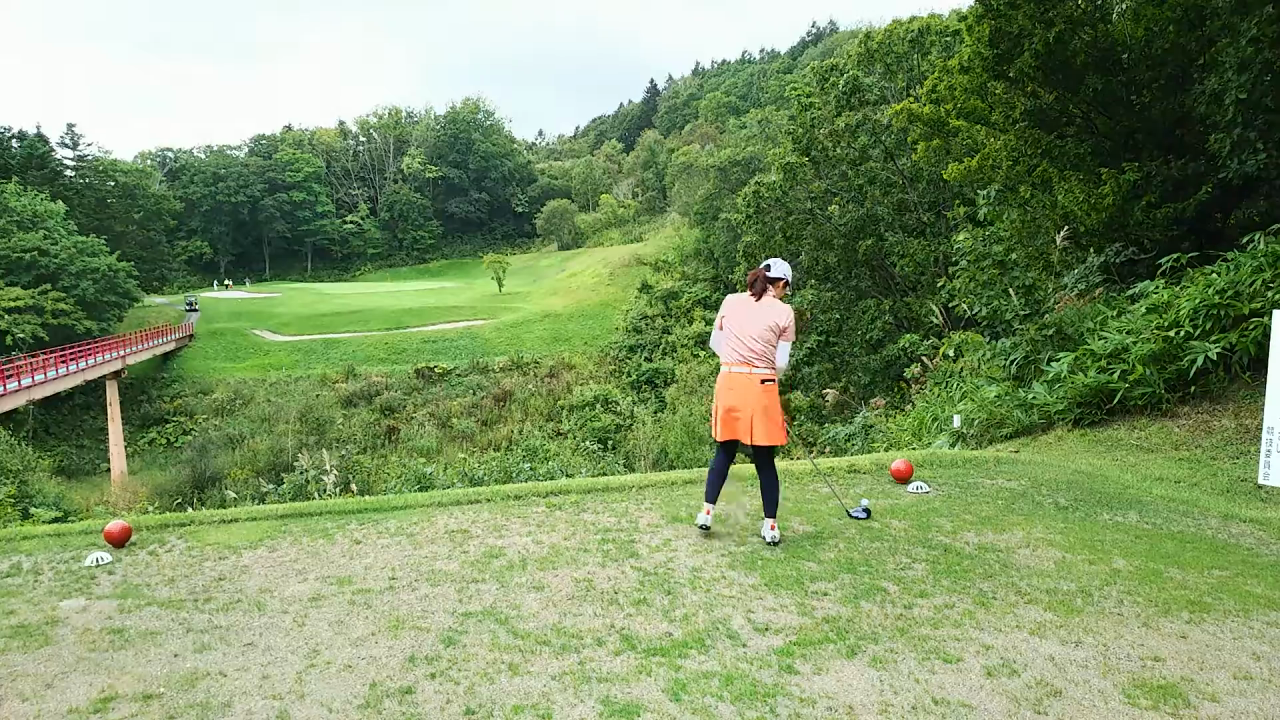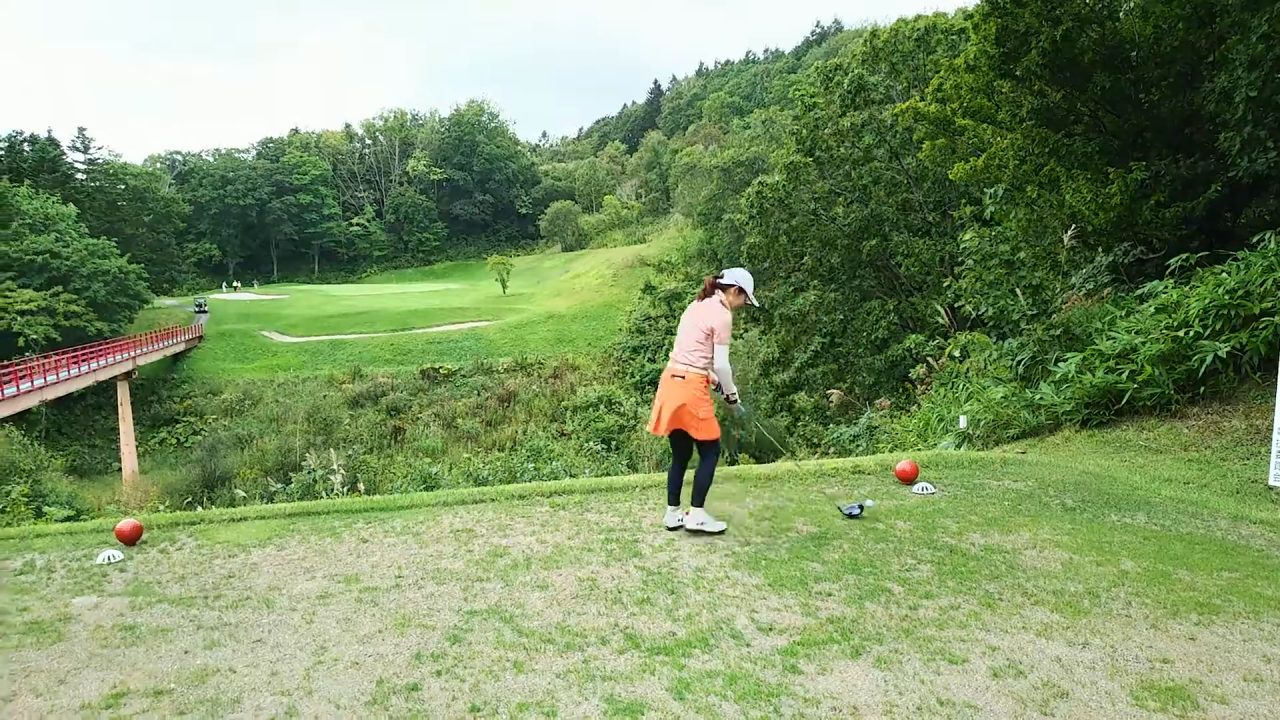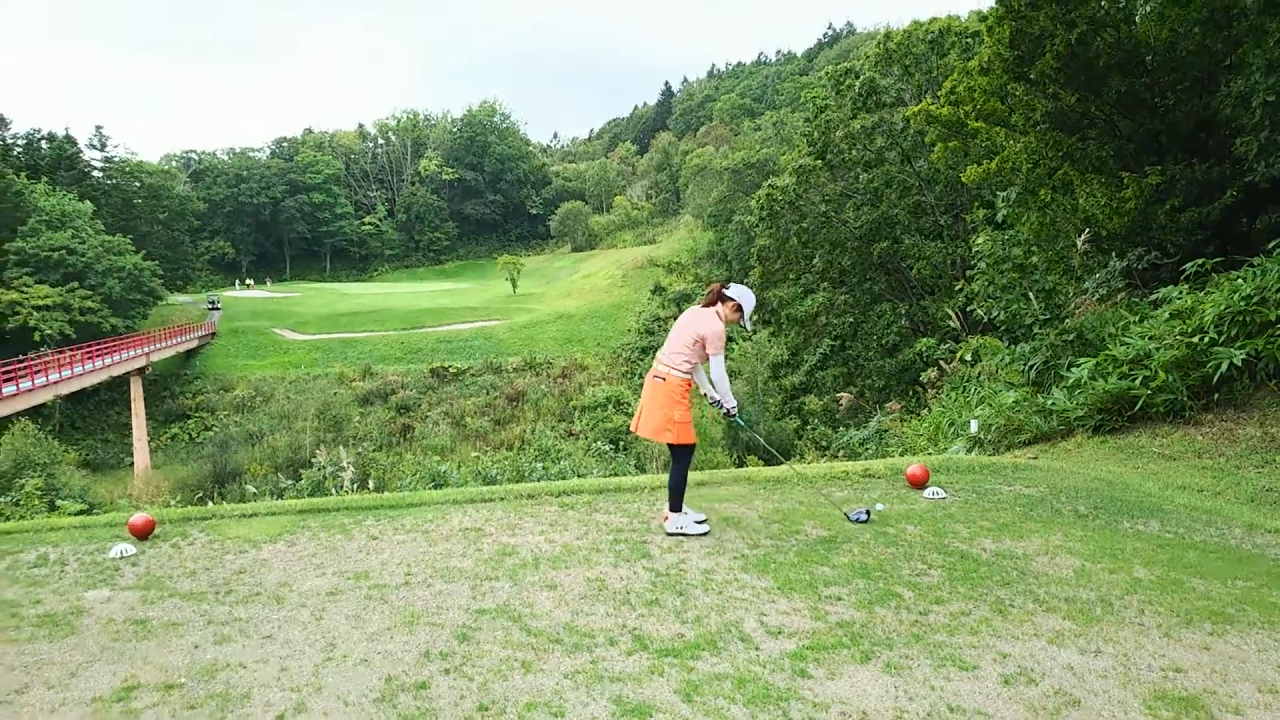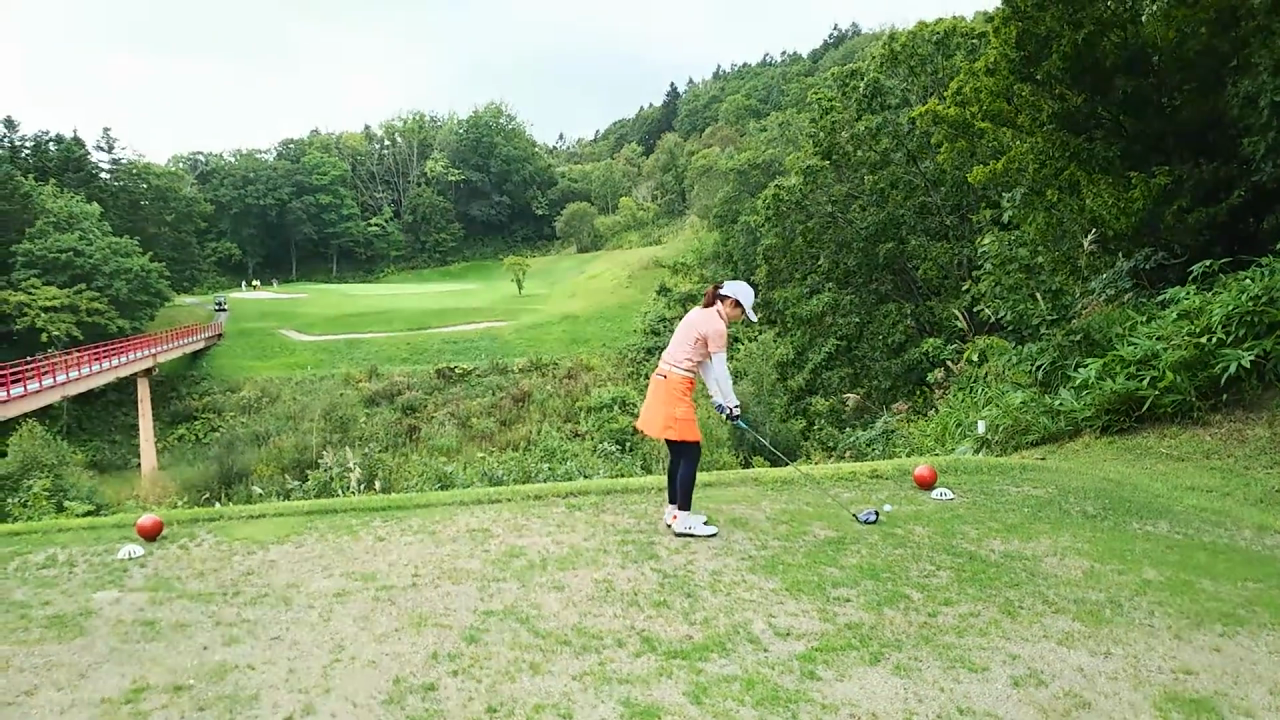
dt=0.4s
person 1, frame 1
left shoulder: (731, 302)
right shoulder: (784, 312)
left elbow: (715, 342)
right elbow: (782, 363)
left hip: (730, 383)
right hip: (763, 388)
left knee: (725, 452)
right knee: (765, 461)
left ankle: (708, 510)
right ankle: (770, 525)
person 1, frame 2
left shoulder: (696, 307)
right shoulder: (721, 315)
right elbow: (721, 364)
left wrist: (713, 380)
right wrist: (731, 392)
left hip: (672, 381)
right hip: (690, 387)
left knee: (681, 454)
right knee: (710, 452)
left ankle: (674, 513)
right ankle: (696, 515)
person 1, frame 3
left shoulder: (696, 312)
right shoulder: (714, 326)
right elbow: (718, 373)
left wrist: (709, 393)
right wrist: (730, 404)
left hip: (660, 382)
right hip: (671, 388)
left knee: (681, 452)
right knee: (682, 455)
left ankle: (675, 508)
right ankle: (675, 519)
person 1, frame 4
left shoulder: (701, 314)
right shoulder: (715, 325)
right elbow: (721, 371)
left wrist: (717, 398)
right wrist: (733, 404)
left hip: (666, 383)
right hip: (674, 387)
left knee: (679, 453)
right knee: (690, 454)
left ankle: (674, 510)
right ankle: (683, 520)
